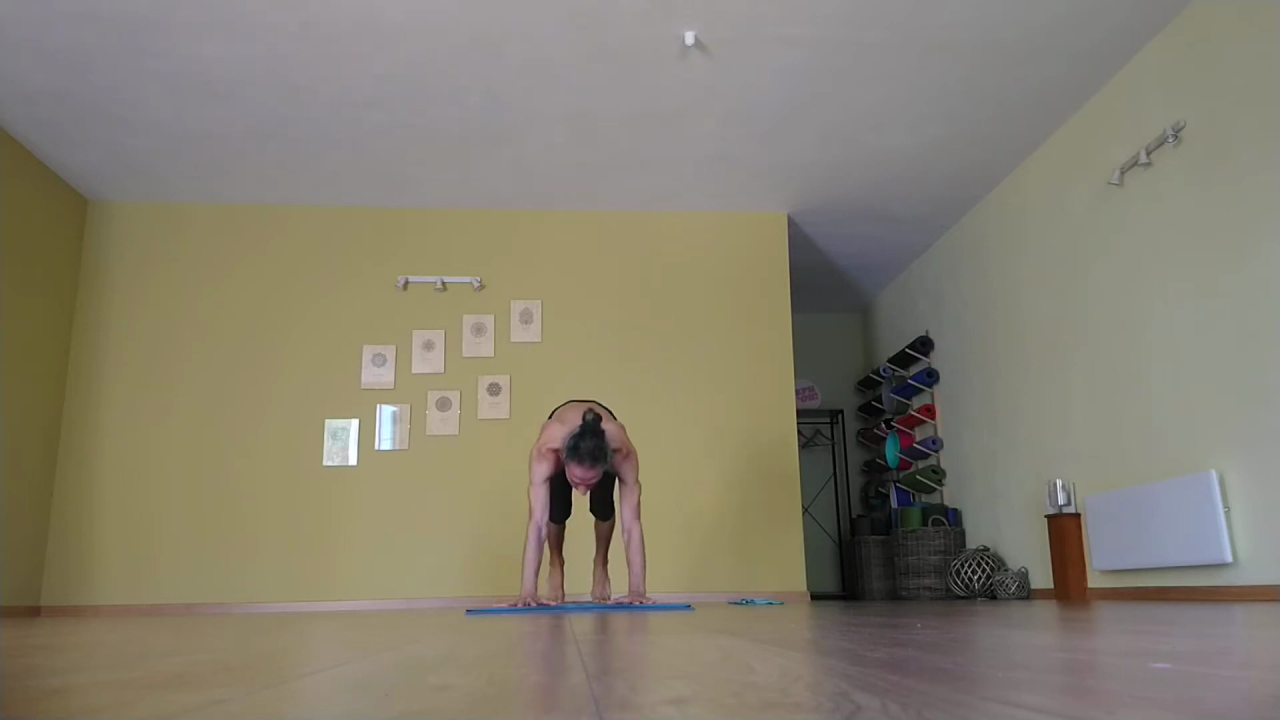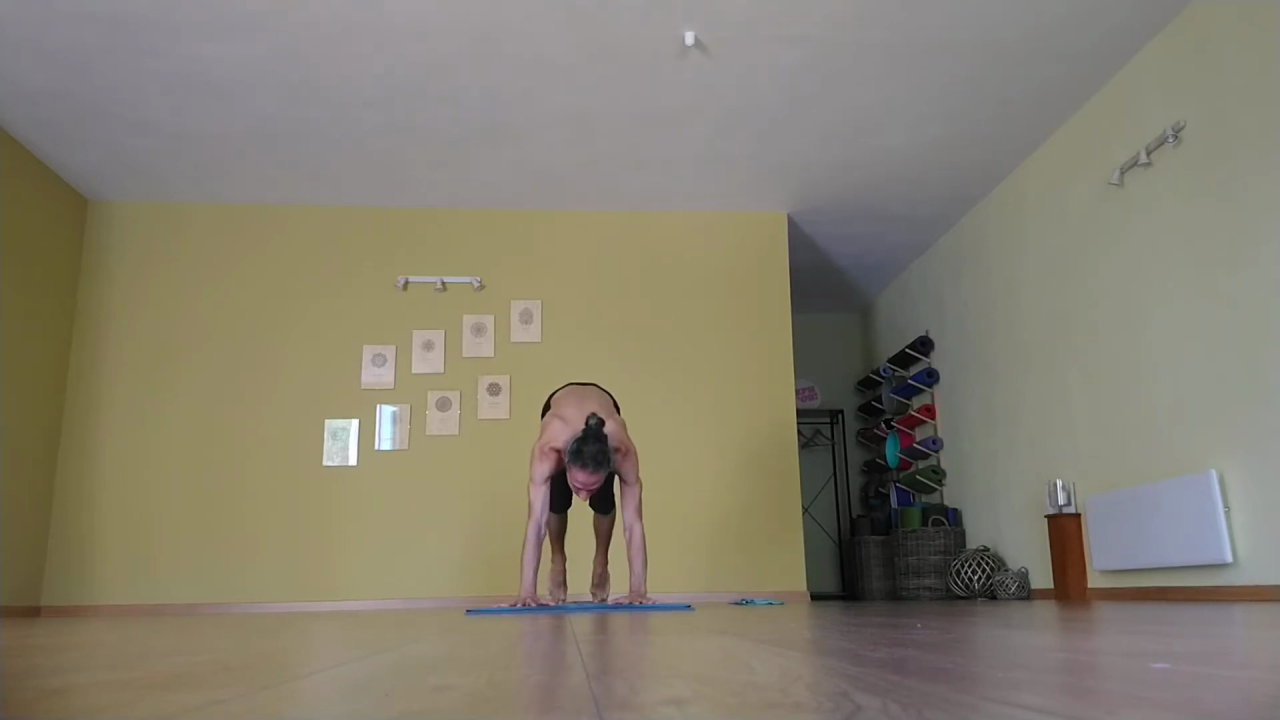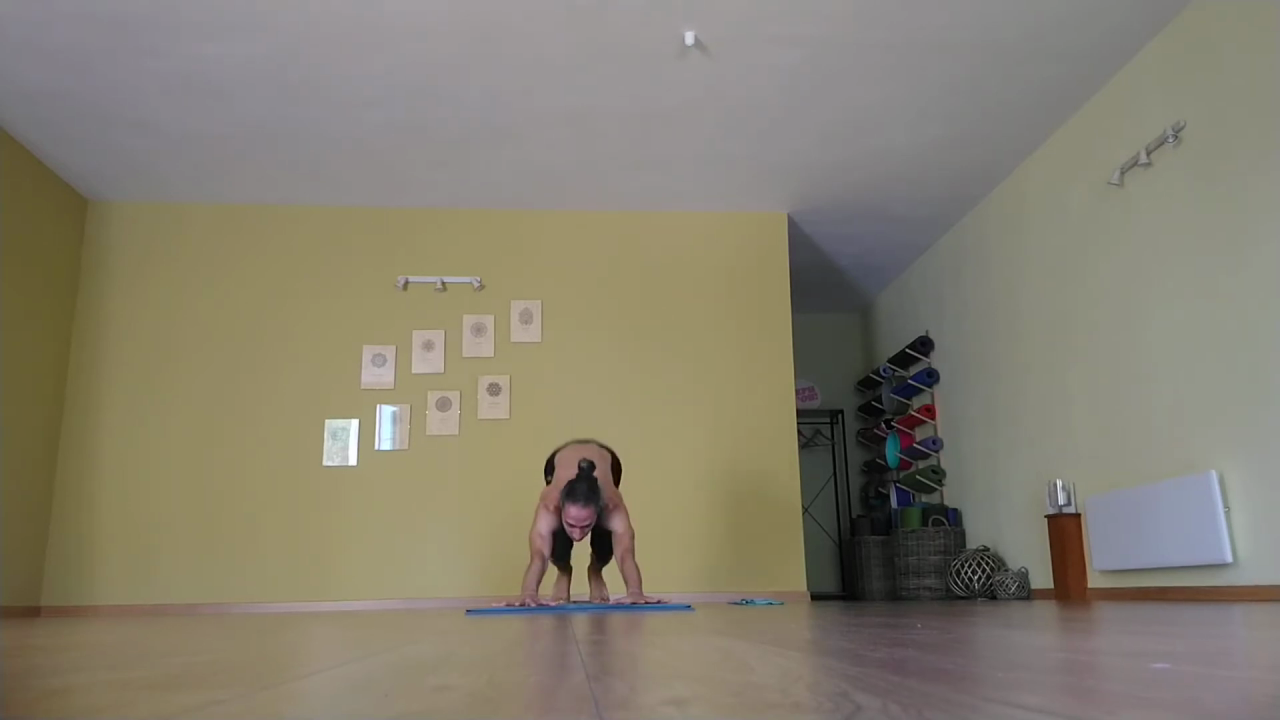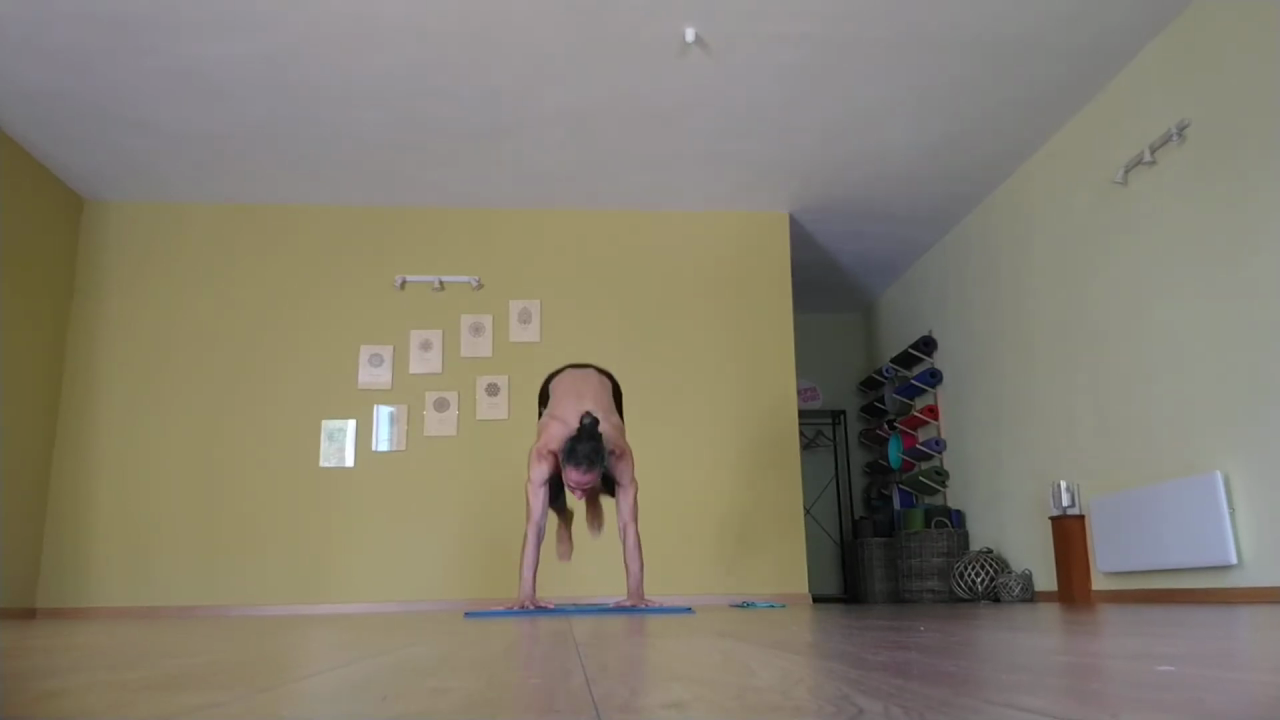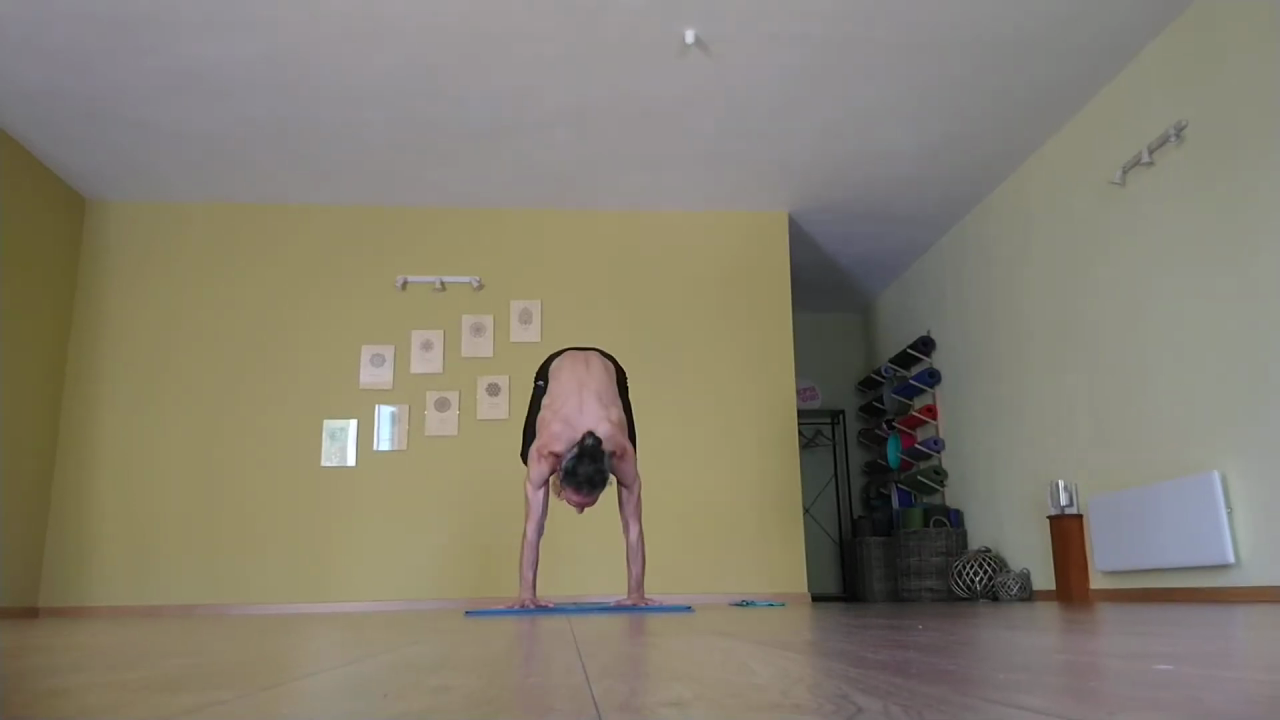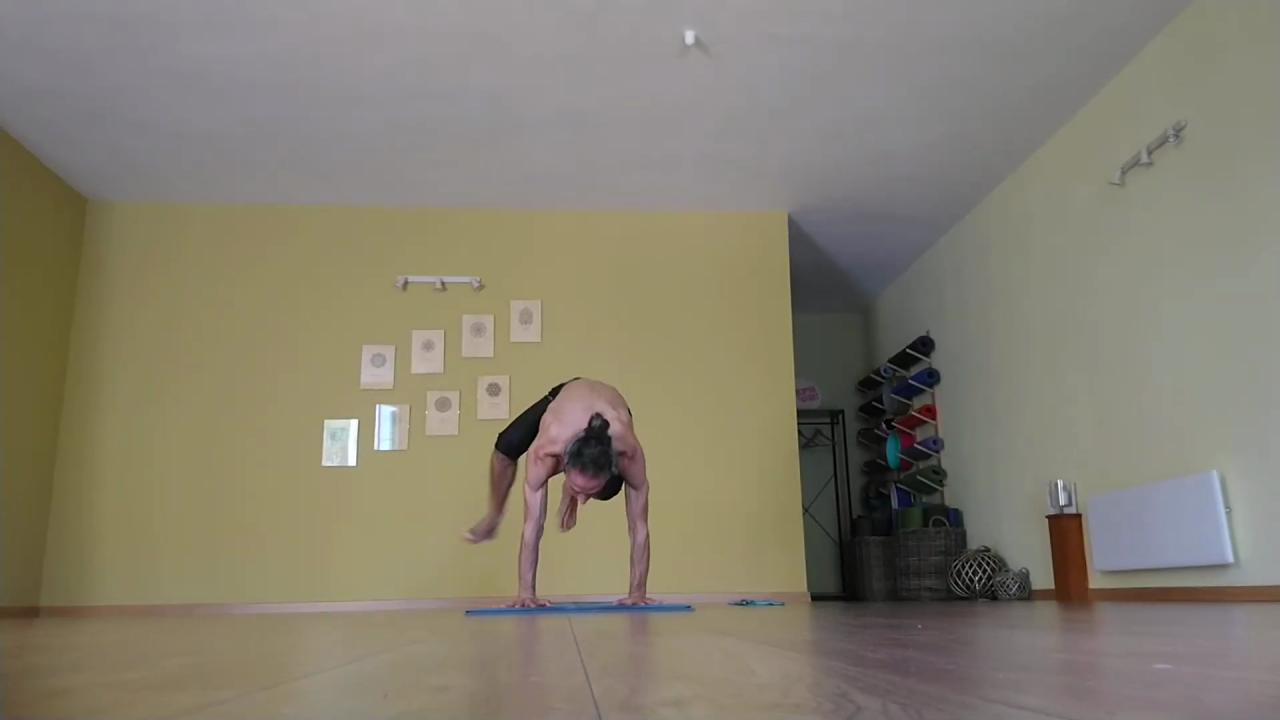
dt=0.5s
person 1, frame 1
left shoulder: (622, 452)
right shoulder: (546, 451)
left elbow: (631, 523)
right elbow: (537, 523)
left hip: (606, 442)
right hip: (560, 438)
left knee: (603, 507)
right knee: (558, 510)
left ankle: (601, 564)
right ankle: (556, 565)
person 1, frame 2
left shoulder: (622, 451)
right shoulder: (548, 450)
left elbow: (633, 523)
right elbow: (536, 521)
left knee: (603, 501)
right knee: (557, 500)
left ankle: (601, 562)
right ankle: (557, 560)
person 1, frame 3
left shoulder: (612, 506)
right shoulder: (550, 504)
left elbow: (625, 553)
right elbow: (539, 554)
left wrist: (635, 591)
right wrist: (529, 591)
left knee: (603, 549)
right knee: (559, 550)
left ankle: (595, 574)
right ankle: (564, 574)
person 1, frame 4
left shoulder: (617, 452)
right shoulder: (545, 450)
left elbow: (628, 525)
right elbow: (535, 524)
left wrist: (636, 593)
right wrist: (526, 591)
left knee: (613, 487)
right knee: (552, 493)
left ankle: (594, 497)
right ankle: (564, 517)
person 1, frame 5
left shoulder: (619, 451)
right shoulder: (545, 451)
left elbow: (632, 525)
right elbow: (533, 524)
left wrist: (636, 592)
right wrist: (526, 593)
left hip: (607, 367)
right hip: (556, 367)
right knee: (529, 457)
person 1, frame 6
left shoulder: (629, 452)
right shoulder: (546, 449)
left elbow: (639, 527)
right elbow: (532, 524)
left wrist: (638, 592)
right wrist: (526, 591)
left knee: (607, 490)
right knee: (506, 446)
left ankle: (575, 491)
right ankle: (494, 514)
